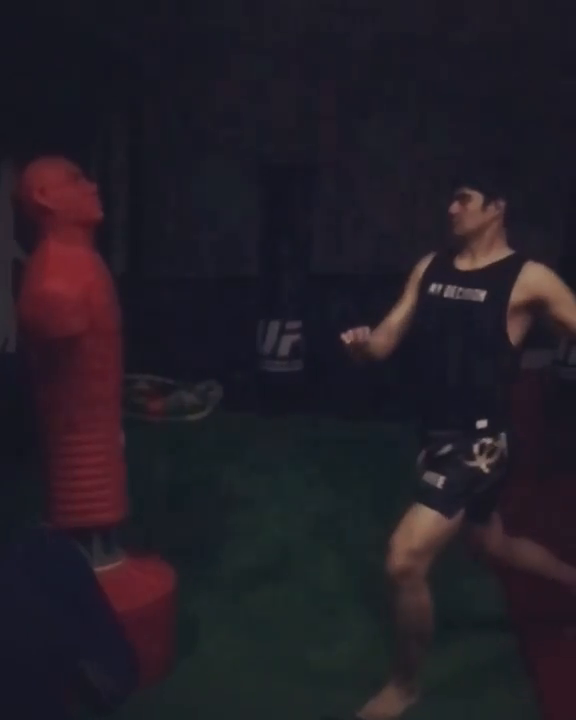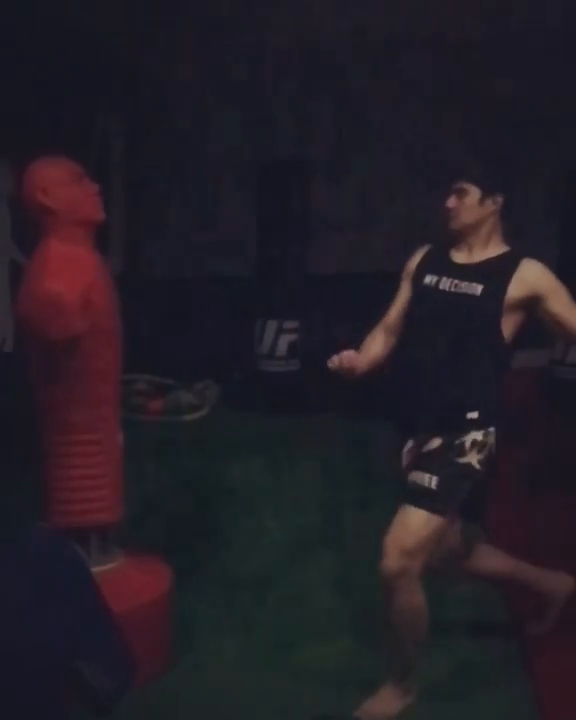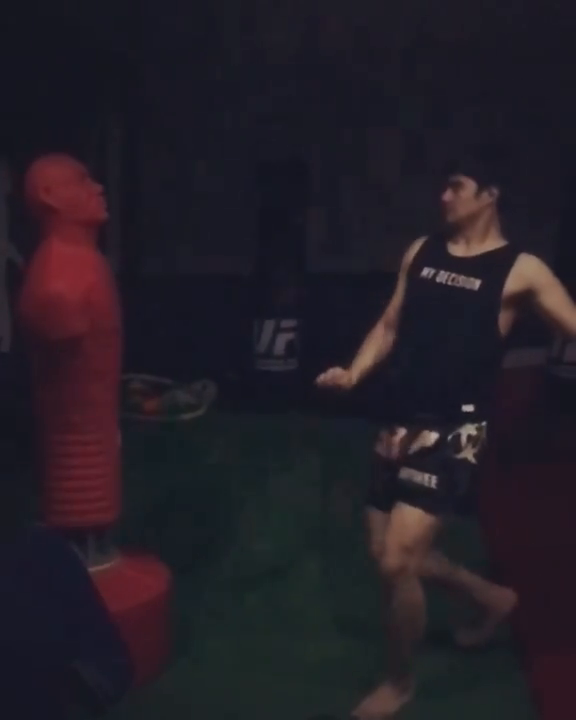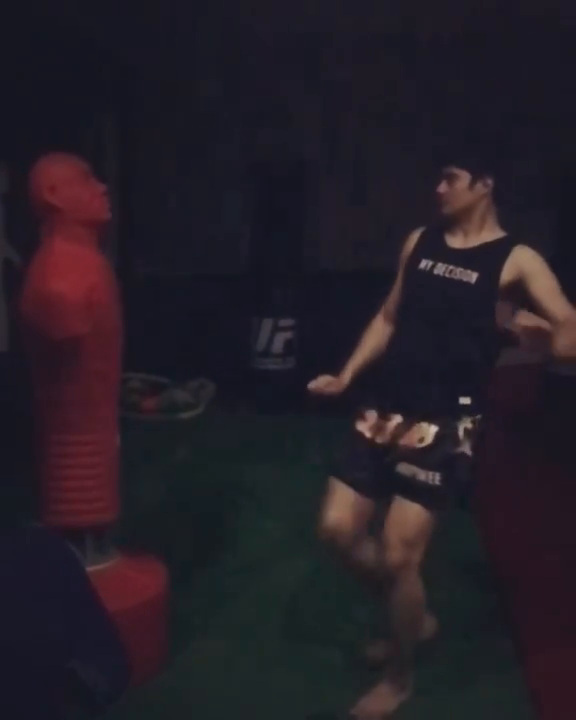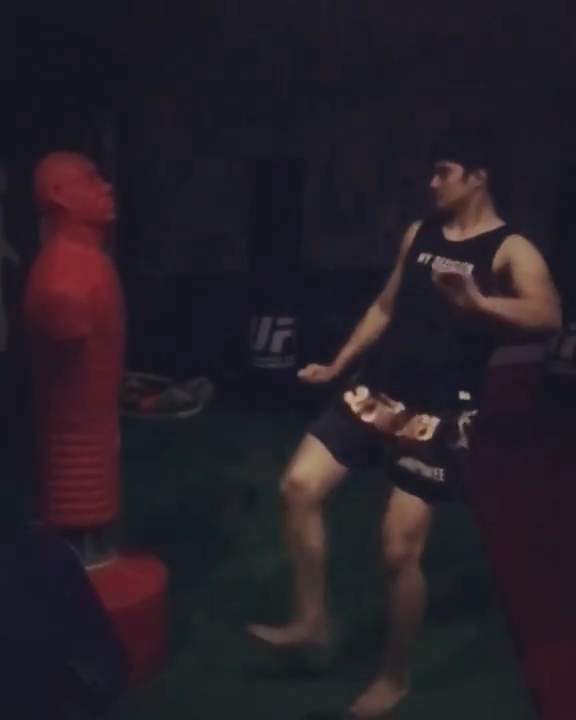
dt=0.3s
person 1, frame 1
left shoulder: (527, 278)
right shoulder: (430, 266)
right elbow: (389, 337)
right wrist: (364, 342)
left hip: (478, 443)
right hip: (438, 438)
left knee: (404, 562)
right knee: (496, 544)
person 1, frame 2
left shoulder: (524, 275)
right shoulder: (424, 260)
right elbow: (390, 330)
right wrist: (359, 360)
left hip: (465, 438)
right hip: (422, 432)
left knee: (398, 562)
right knee: (455, 551)
person 1, frame 3
left shoulder: (520, 269)
right shoulder: (421, 251)
right elbow: (389, 326)
right wrist: (352, 373)
left hip: (454, 431)
right hip: (401, 424)
left knee: (397, 561)
right knee: (390, 550)
right ankle: (490, 598)
person 1, frame 4
left shoulder: (516, 260)
right shoulder: (419, 242)
right wrist: (345, 376)
left hip: (443, 423)
right hip: (384, 409)
left knee: (398, 557)
right knee: (337, 527)
right ankle: (415, 620)
person 1, frame 5
left shoulder: (511, 250)
right shoulder: (419, 233)
left elbow: (547, 314)
left wrist: (477, 302)
right wrist: (335, 365)
left hip: (438, 413)
right hip: (375, 392)
left knee: (398, 552)
right knee: (297, 485)
right ankle: (310, 618)
person 2, frame 1
left shoulder: (80, 258)
right shoulder: (55, 276)
right elbow: (62, 364)
left hip: (97, 421)
right hip: (80, 428)
left knee: (96, 526)
right knee: (86, 532)
person 2, frame 2
left shoulder: (81, 258)
right shoulder: (55, 276)
right elbow: (63, 366)
left hip: (95, 421)
right hip: (78, 428)
left knee: (95, 526)
right knee: (85, 529)
person 2, frame 3
left shoulder: (83, 259)
right shoulder: (58, 275)
right elbow: (63, 365)
left hip: (95, 421)
right hip: (77, 429)
left knee: (93, 527)
right knee: (82, 534)
person 2, frame 4
left shoulder: (84, 258)
right shoulder: (59, 275)
right elbow: (63, 362)
left hip: (93, 421)
right hip: (76, 428)
left knee: (92, 520)
right knee: (80, 529)
person 2, frame 5
left shoulder: (86, 257)
right shoulder: (63, 274)
right elbow: (67, 361)
left hip: (94, 420)
right hip: (77, 428)
left knee: (89, 525)
right knee: (79, 529)
